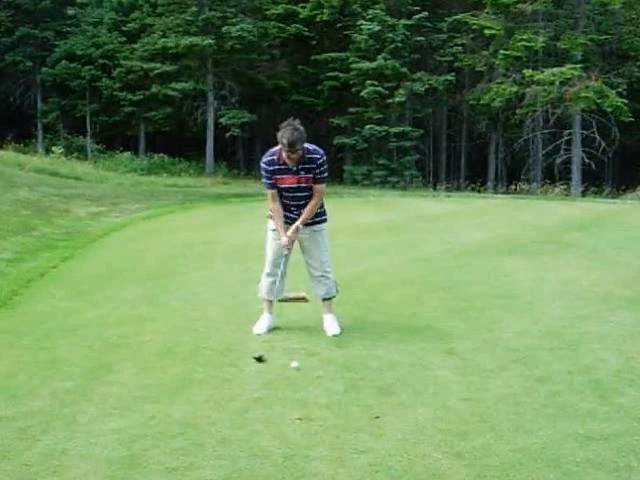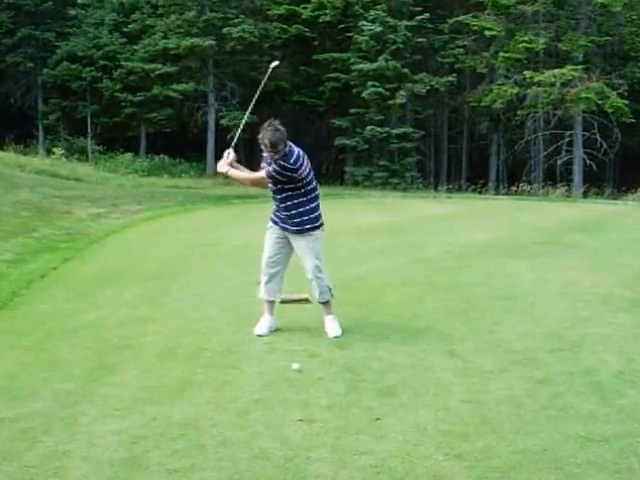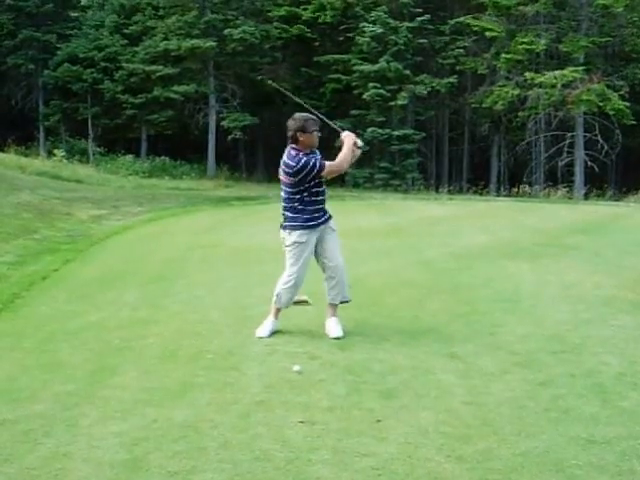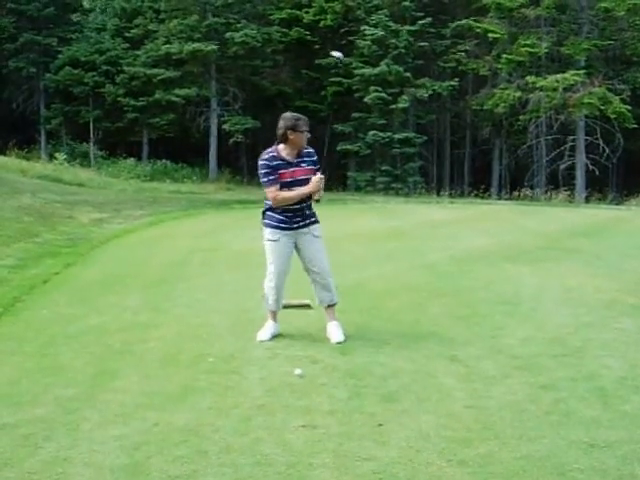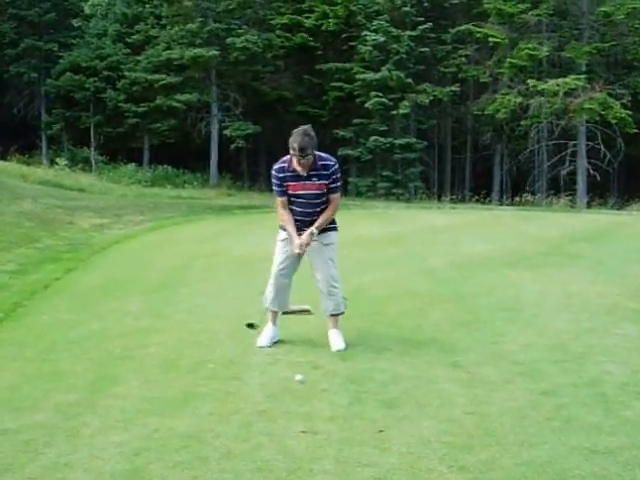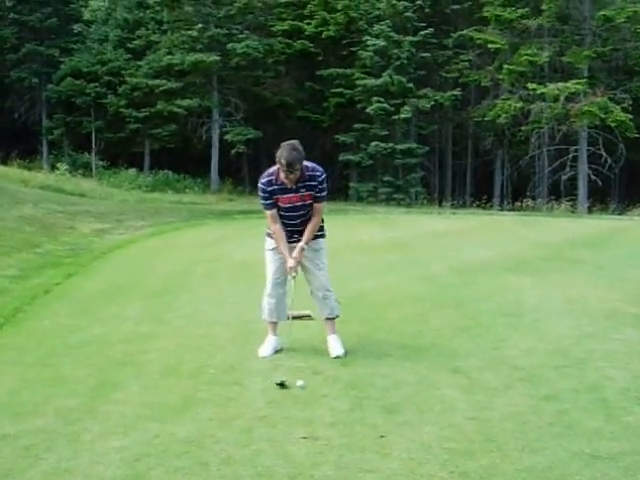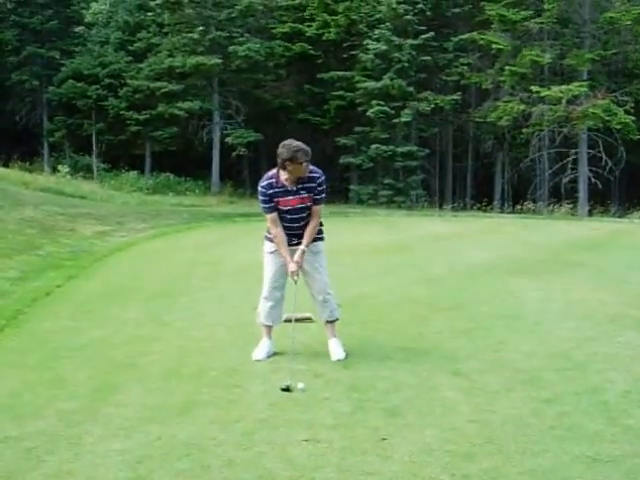
dt=0.7s
person 1, frame 1
left shoulder: (317, 157)
right shoulder: (269, 160)
left elbow: (318, 197)
right elbow: (273, 200)
left wrist: (298, 227)
right wrist: (283, 234)
left hip: (312, 220)
right hip: (280, 220)
left knee: (320, 267)
right knee: (273, 267)
left ankle: (328, 314)
right ankle: (267, 315)
person 1, frame 2
left shoulder: (291, 161)
right shoulder: (270, 153)
left elbow: (258, 180)
right elbow: (261, 179)
left wrist: (227, 169)
right wrist: (234, 165)
left hip: (305, 224)
right hip: (279, 222)
left knee: (315, 269)
right knee: (270, 266)
left ankle: (329, 316)
right ankle: (268, 316)
person 1, frame 3
left shoulder: (309, 150)
right shoulder: (296, 162)
left elbow: (328, 170)
right elbow: (335, 169)
left wrist: (349, 151)
right wrist: (349, 143)
left hip: (323, 221)
right hip: (299, 228)
left knee: (336, 267)
right knee: (293, 275)
left ankle: (332, 317)
right ankle: (272, 319)
person 1, frame 4
left shoulder: (310, 155)
right shoulder: (268, 159)
left elbow: (316, 187)
right elbow: (273, 198)
left wrist: (317, 191)
right wrist: (306, 189)
left hip: (307, 225)
right hip: (277, 228)
left knee: (321, 271)
right knee: (275, 275)
left ankle: (332, 322)
right ankle: (272, 322)
person 1, frame 5
left shoulder: (329, 165)
right shoulder: (280, 169)
left elbow: (334, 203)
right elbow: (282, 208)
left wrist: (312, 231)
right wrist: (294, 236)
left hip: (322, 232)
right hip: (290, 232)
left knee: (328, 280)
right knee: (279, 276)
left ankle: (334, 329)
right ankle: (271, 326)
person 1, frame 6
left shoulder: (317, 175)
right shoulder: (266, 181)
left elbow: (317, 215)
right elbow: (274, 222)
left wrist: (301, 247)
right wrist: (287, 256)
left hip: (311, 238)
right hip: (278, 240)
left knee: (321, 284)
right knee: (274, 287)
left ankle: (332, 335)
right ankle: (272, 337)
person 1, frame 7
left shoulder: (316, 177)
right shoulder: (266, 184)
left elbow: (315, 218)
right elbow: (274, 225)
left wrist: (301, 250)
right wrist: (288, 260)
left hip: (310, 241)
right hip: (277, 243)
left knee: (322, 288)
right knee: (271, 290)
left ankle: (333, 339)
right ankle: (266, 341)
